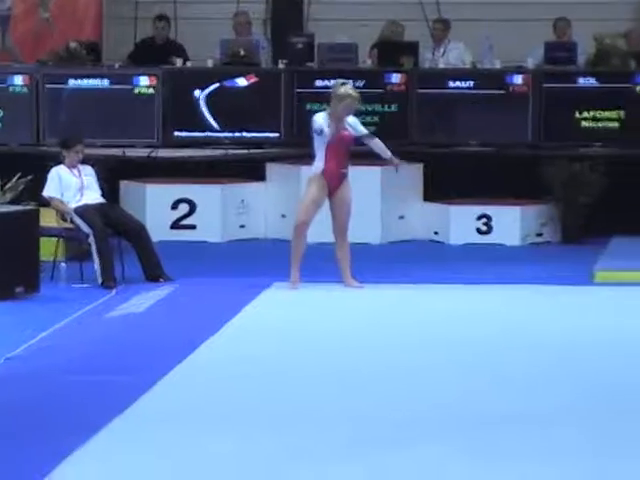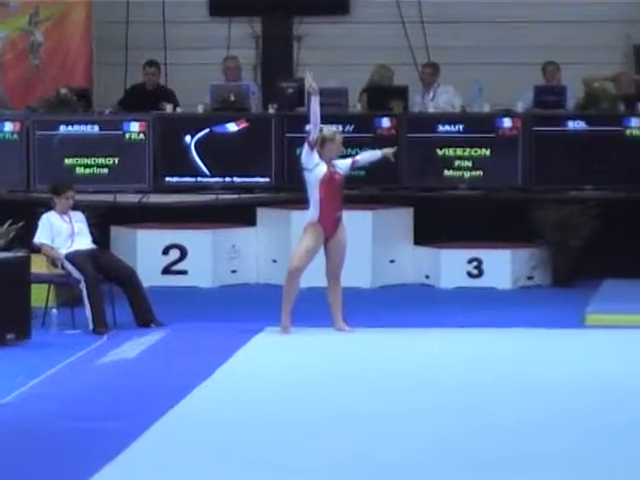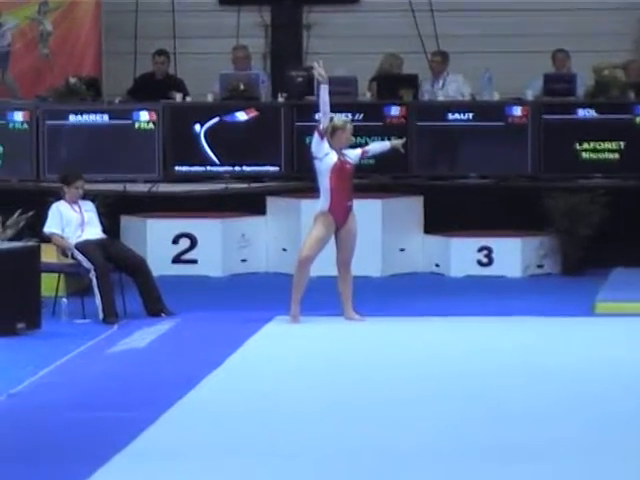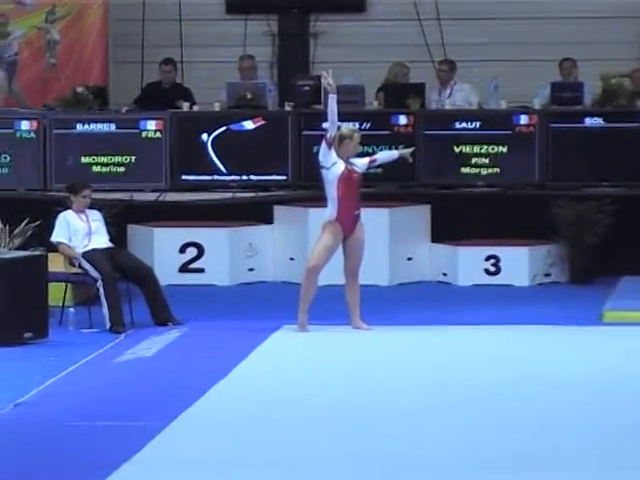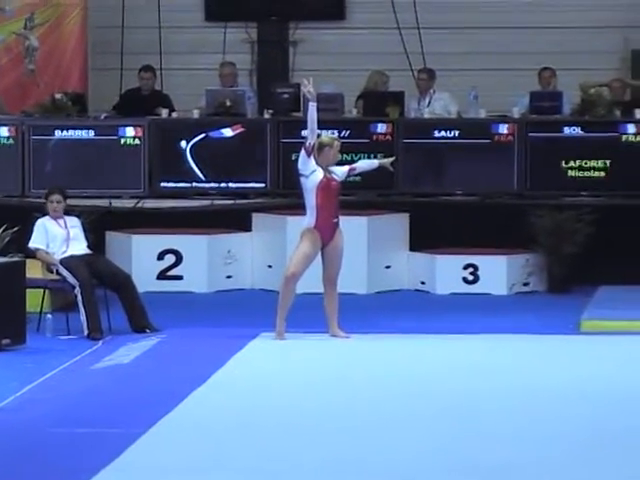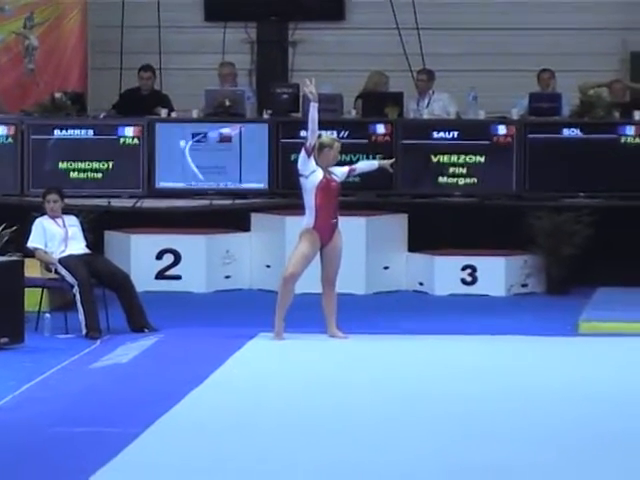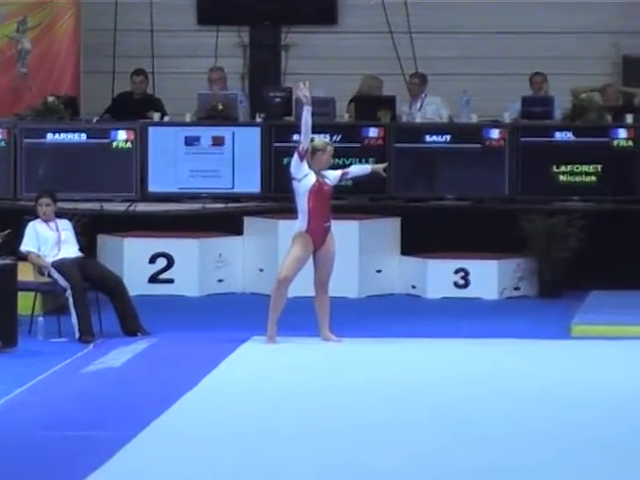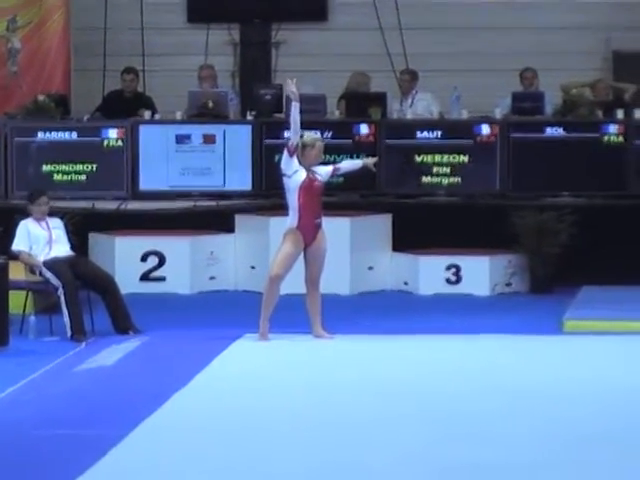
dt=0.5s
person 1, frame 1
left shoulder: (351, 122)
right shoulder: (320, 118)
left elbow: (370, 139)
right elbow: (323, 130)
left wrist: (389, 156)
right wrist: (330, 130)
left hip: (341, 180)
right hip: (321, 177)
left knee: (342, 232)
right knee: (301, 223)
left ankle: (347, 277)
right ankle: (294, 274)
person 1, frame 2
left shoulder: (338, 166)
right shoulder: (311, 160)
left elbow: (362, 157)
right elbow: (314, 127)
left wrist: (383, 152)
right wrist: (314, 95)
left hip: (337, 226)
right hip: (316, 226)
left knee: (334, 275)
right knee: (295, 268)
left ankle: (338, 321)
right ankle: (285, 319)
person 1, frame 3
left shoulder: (349, 155)
right shoulder: (321, 149)
left elbow: (371, 148)
right elbow: (324, 117)
left wrist: (392, 144)
right wrist: (324, 84)
left hip: (347, 215)
right hip: (327, 215)
left knee: (345, 265)
right knee: (305, 257)
left ankle: (349, 310)
right ankle: (294, 309)
person 1, frame 4
left shoulder: (357, 164)
right shoulder: (328, 158)
left elbow: (378, 157)
right elbow: (332, 126)
left wrist: (400, 153)
right wrist: (332, 94)
left hip: (355, 224)
right hip: (335, 224)
left knee: (352, 273)
right knee: (313, 267)
left ankle: (356, 320)
right ankle: (302, 318)
person 1, frame 5
left shoulder: (335, 172)
right shoulder: (307, 166)
left elbow: (358, 166)
right elbow: (311, 134)
left wrist: (380, 162)
right wrist: (312, 102)
left hip: (334, 232)
right hip: (313, 232)
left knee: (331, 281)
right knee: (291, 274)
left ankle: (334, 327)
right ankle: (280, 325)
person 1, frame 6
left shoulder: (335, 173)
right shoulder: (307, 166)
left elbow: (358, 167)
right elbow: (311, 135)
left wrist: (381, 163)
right wrist: (313, 102)
left hip: (333, 233)
right hip: (312, 232)
left knee: (329, 282)
right knee: (290, 275)
left ankle: (332, 328)
right ankle: (278, 326)
person 1, frame 7
left shoulder: (328, 176)
right shoulder: (300, 170)
left elbow: (350, 171)
right elbow: (305, 138)
left wrist: (373, 168)
right wrist: (307, 106)
left hip: (325, 236)
right hip: (305, 235)
left knee: (322, 284)
right knee: (283, 278)
left ankle: (325, 331)
right ankle: (271, 329)
person 1, frame 8
left shoulder: (319, 172)
right shoulder: (290, 166)
left elbow: (341, 166)
right elbow: (294, 133)
left wrist: (364, 162)
right wrist: (294, 102)
left hip: (316, 233)
right hip: (295, 232)
left knee: (313, 282)
right knee: (275, 275)
left ankle: (317, 328)
right ankle: (263, 325)
person 2, frame 1
left shoulder: (88, 169)
right shoulder: (57, 172)
right elbow: (54, 201)
right wrist: (70, 212)
left hip: (101, 205)
right hip: (80, 209)
left knee: (137, 227)
right knee: (99, 230)
left ankle: (155, 272)
right ankle: (106, 278)
person 2, frame 2
left shoulder: (79, 215)
right shoulder: (48, 218)
right elbow: (45, 248)
left wrist: (95, 253)
right wrist: (61, 258)
left hip: (92, 251)
right hip: (71, 254)
left knee: (127, 272)
right knee: (91, 276)
left ankle: (146, 318)
right ankle: (98, 324)
person 2, frame 3
left shoulder: (89, 205)
right shoulder: (57, 208)
right elbow: (55, 237)
left wrist: (104, 239)
right wrist: (72, 248)
left hip: (102, 240)
right hip: (81, 244)
left knee: (138, 262)
right knee: (100, 266)
left ankle: (156, 307)
right ankle: (108, 313)
person 2, frame 4
left shoulder: (96, 214)
right shoulder: (64, 217)
right elbow: (62, 247)
right wrist: (79, 257)
left hip: (109, 249)
right hip: (88, 253)
left knee: (145, 271)
right knee: (107, 275)
left ankle: (163, 316)
right ankle: (115, 322)
person 2, frame 5
left shoulder: (74, 221)
right shoulder: (42, 223)
right elbow: (40, 253)
right wrist: (57, 264)
left hip: (88, 256)
right hip: (66, 260)
left knee: (123, 278)
right knee: (85, 281)
left ankle: (140, 323)
right ankle: (93, 329)
person 2, frame 6
left shoulder: (73, 220)
right shoulder: (41, 223)
right elbow: (38, 253)
right wrist: (56, 262)
left hip: (86, 255)
right hip: (65, 259)
left knee: (122, 277)
right knee: (83, 280)
left ankle: (139, 323)
right ankle: (91, 328)
person 2, frame 7
left shoulder: (66, 223)
right shoulder: (33, 226)
right elbow: (31, 256)
left wrist: (82, 258)
right wrist: (48, 266)
left hip: (79, 259)
right hip: (58, 263)
left knee: (115, 281)
right knee: (76, 284)
left ankle: (132, 326)
right ankle: (84, 332)
person 2, frame 8
left shoulder: (57, 222)
right shoulder: (25, 225)
right elbow: (22, 255)
left wrist: (73, 256)
right wrist: (39, 265)
left hip: (71, 258)
right hip: (49, 262)
left knee: (106, 280)
right knee: (68, 282)
left ankle: (124, 325)
right ankle: (76, 331)
